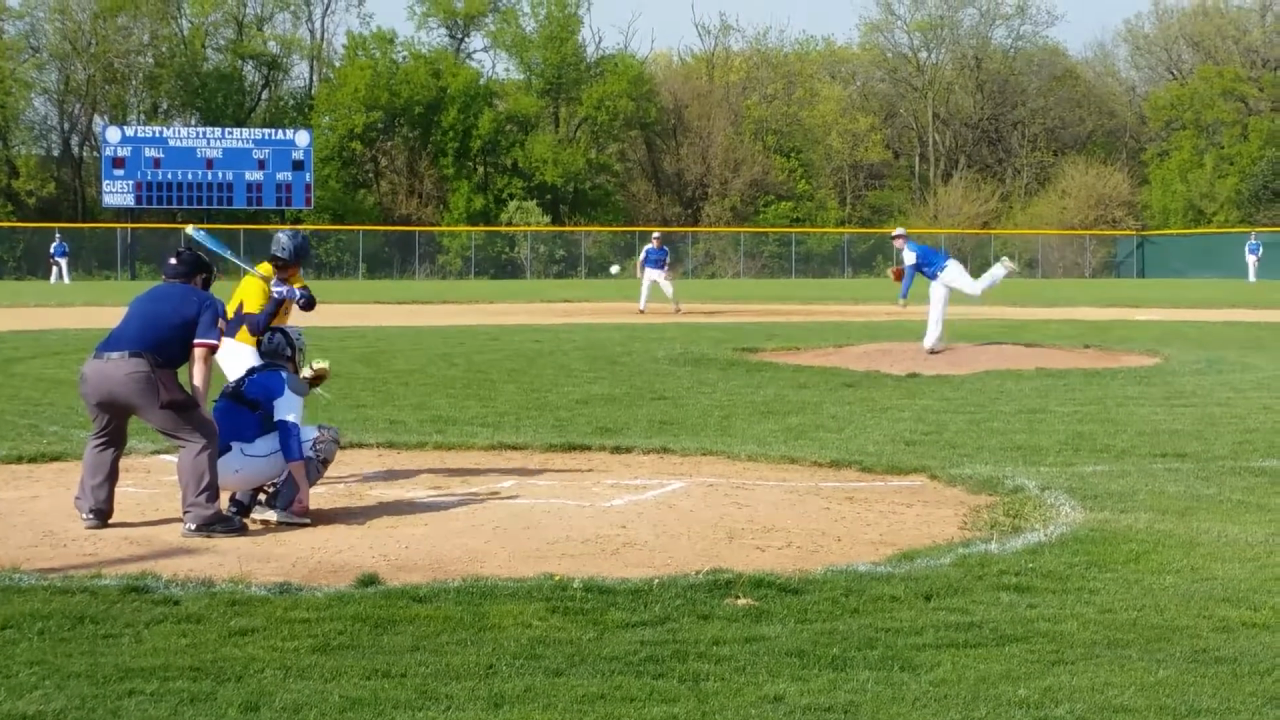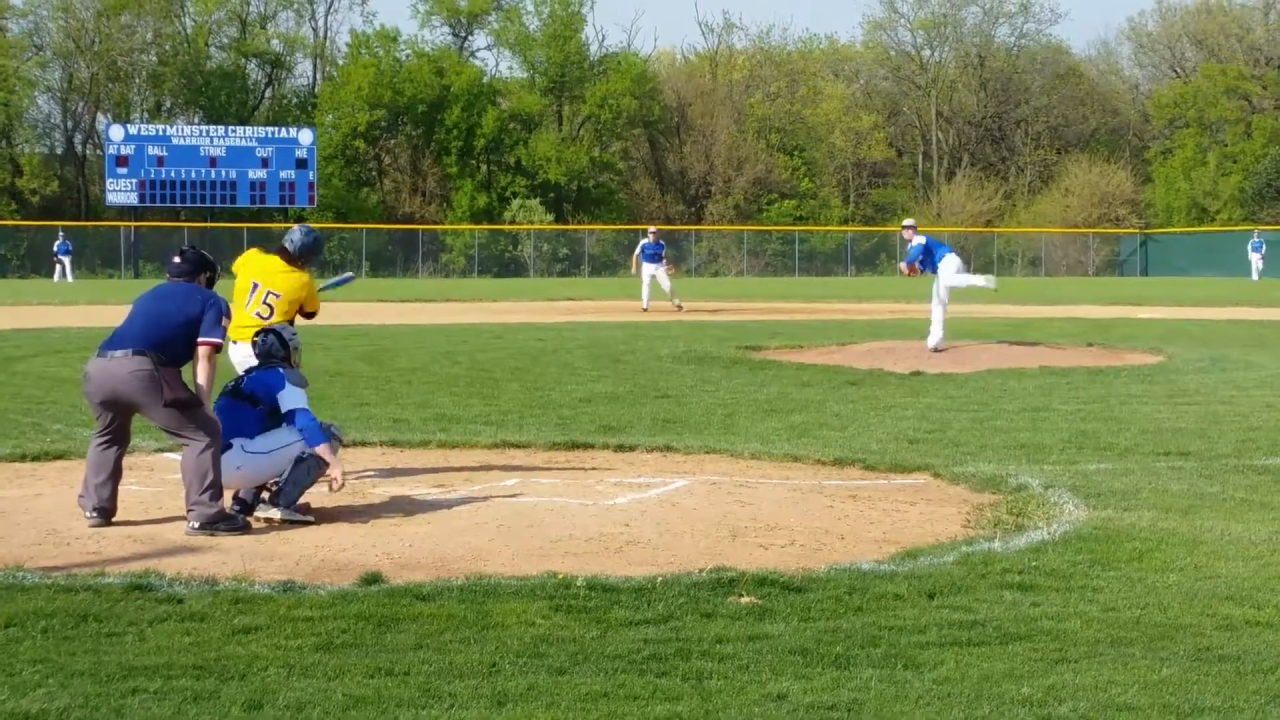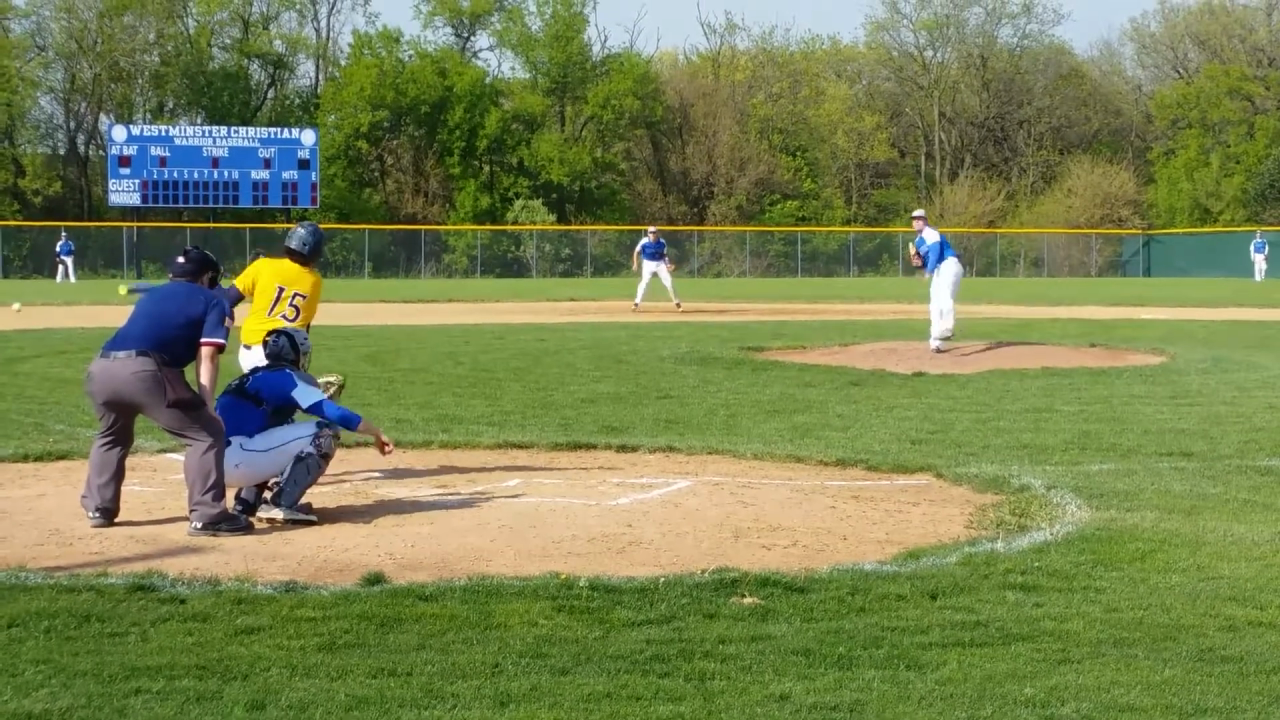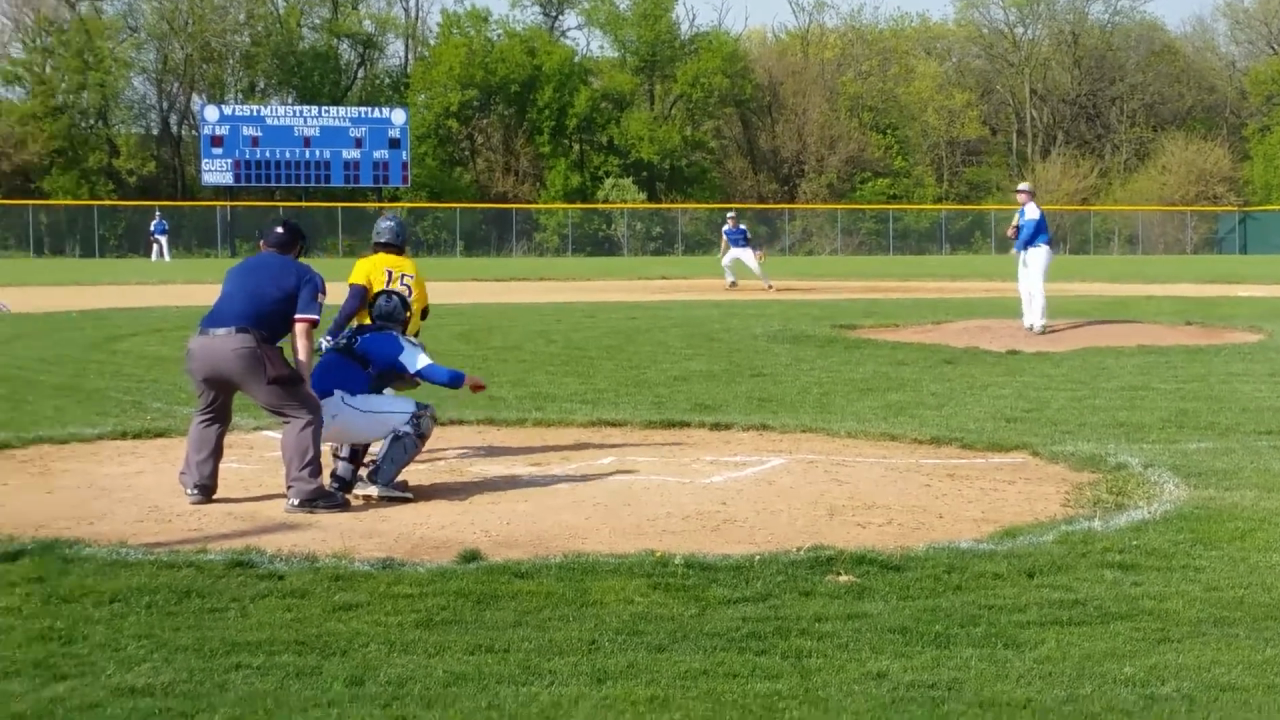
dt=0.2s
person 1, frame 1
left shoulder: (145, 297)
right shoulder: (208, 302)
right elbow: (200, 360)
right wrist: (198, 409)
left hip: (93, 370)
right hip: (136, 372)
left knee: (105, 438)
right knee: (200, 435)
left ankle: (92, 510)
right ankle: (201, 517)
person 1, frame 2
left shoulder: (149, 295)
right shoulder: (212, 301)
right elbow: (204, 358)
right wrist: (202, 408)
left hip: (97, 368)
right hip: (140, 370)
left knee: (109, 436)
right knee: (204, 433)
left ankle: (96, 508)
right ankle: (204, 515)
person 1, frame 3
left shoulder: (151, 294)
right shoulder: (215, 302)
right elbow: (206, 360)
right wrist: (206, 409)
left hip: (100, 369)
right hip: (143, 371)
left knee: (112, 437)
right knee: (207, 433)
left ankle: (98, 509)
right ankle: (207, 516)
person 1, frame 4
left shoulder: (239, 268)
right shoulder: (306, 276)
right elbow: (301, 335)
right wrist: (304, 385)
left hip: (200, 345)
right hip: (242, 347)
left knee: (209, 414)
right knee: (303, 412)
left ankle: (197, 485)
right ankle: (304, 493)
person 2, frame 1
left shoulder: (250, 378)
right shoulder: (286, 381)
right elbow: (290, 435)
right wrist: (304, 489)
right hip: (234, 466)
right knee: (325, 438)
left ankle: (242, 502)
right ankle: (275, 507)
person 2, frame 2
left shoulder: (248, 377)
right shoulder: (284, 378)
right elbow: (305, 422)
right wrist: (334, 463)
right hip: (236, 464)
left knee: (276, 431)
right knee: (327, 435)
left ankle: (243, 499)
right ankle: (278, 505)
person 2, frame 3
left shoulder: (254, 376)
right shoulder: (289, 378)
right elbow: (334, 414)
right wrist: (376, 432)
right hip: (238, 459)
left knee: (279, 433)
right knee: (325, 434)
left ankle: (247, 500)
right ankle: (282, 504)
person 2, frame 4
left shoulder: (352, 334)
right shoulder: (397, 343)
right elbow: (441, 375)
right wrist: (473, 380)
right hip: (337, 409)
left knee: (371, 414)
right knee: (422, 418)
left ankle: (343, 478)
right ankle: (378, 482)
